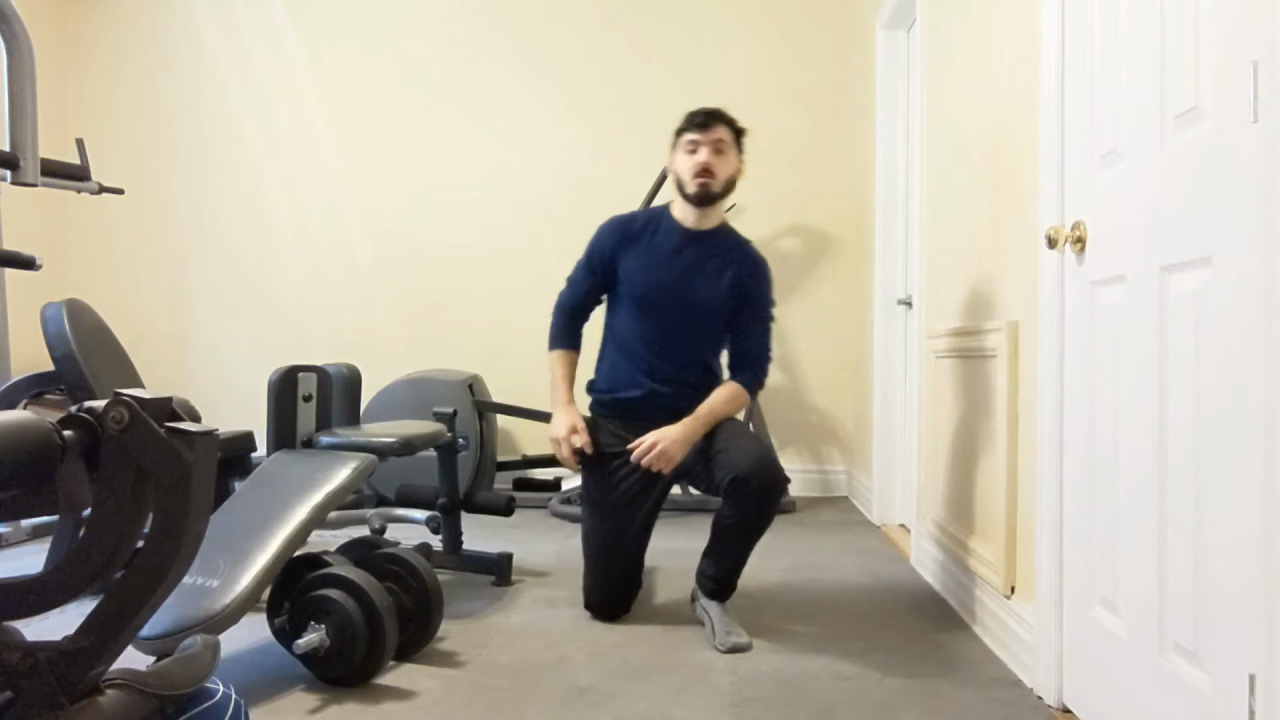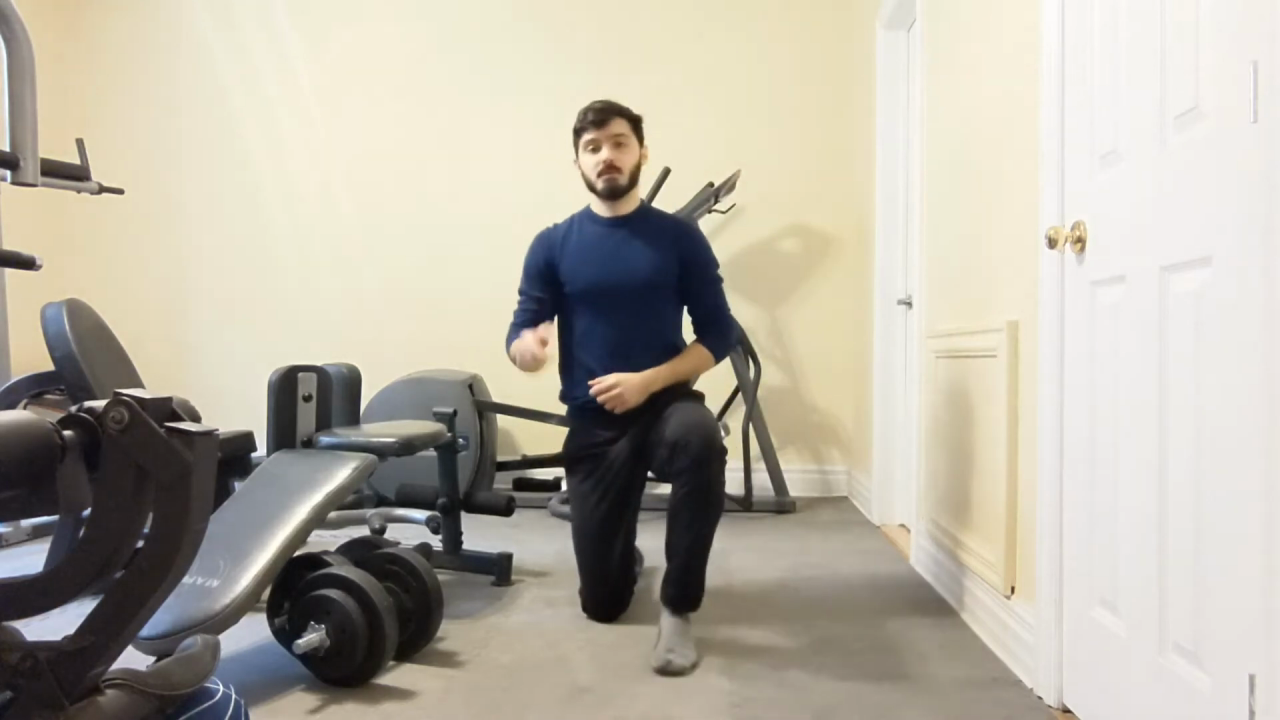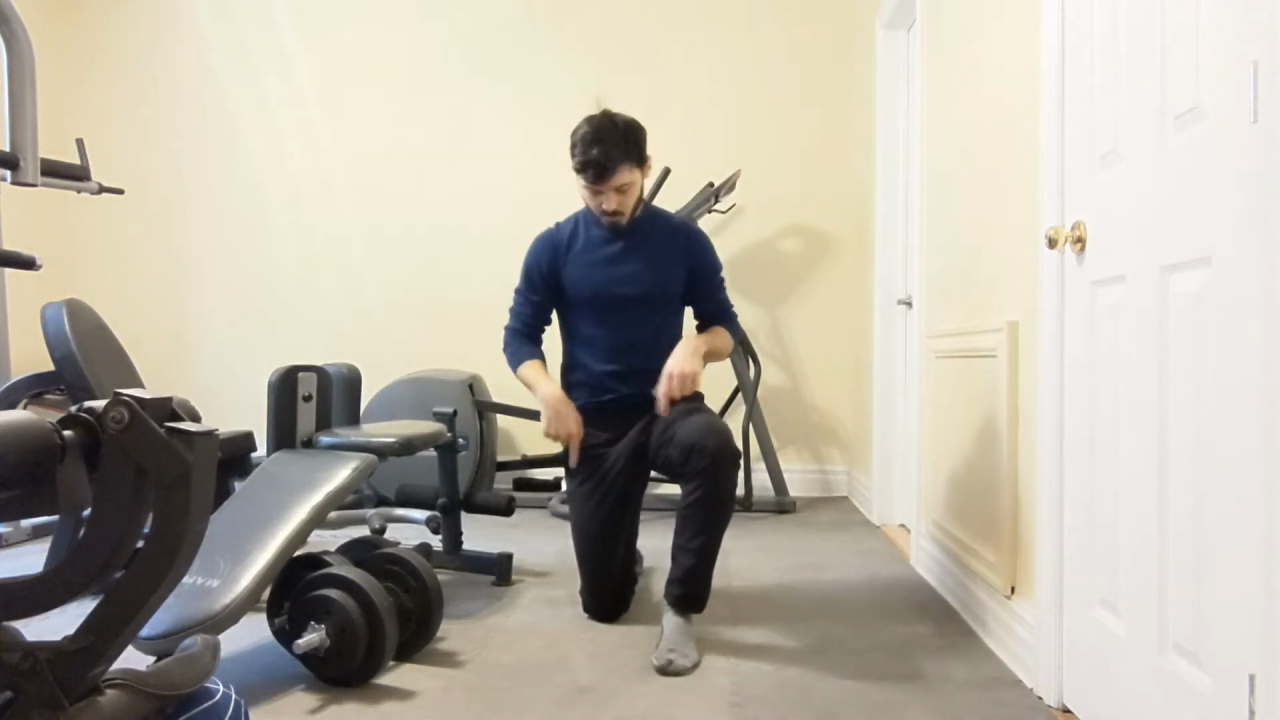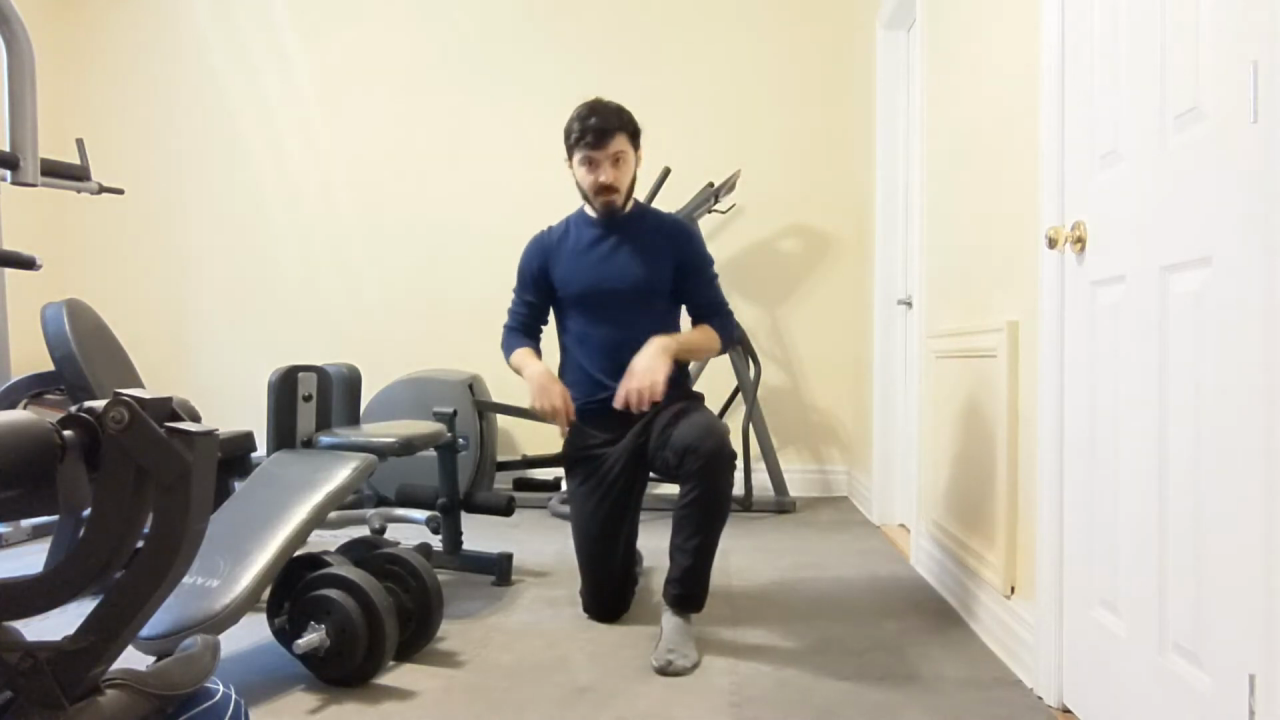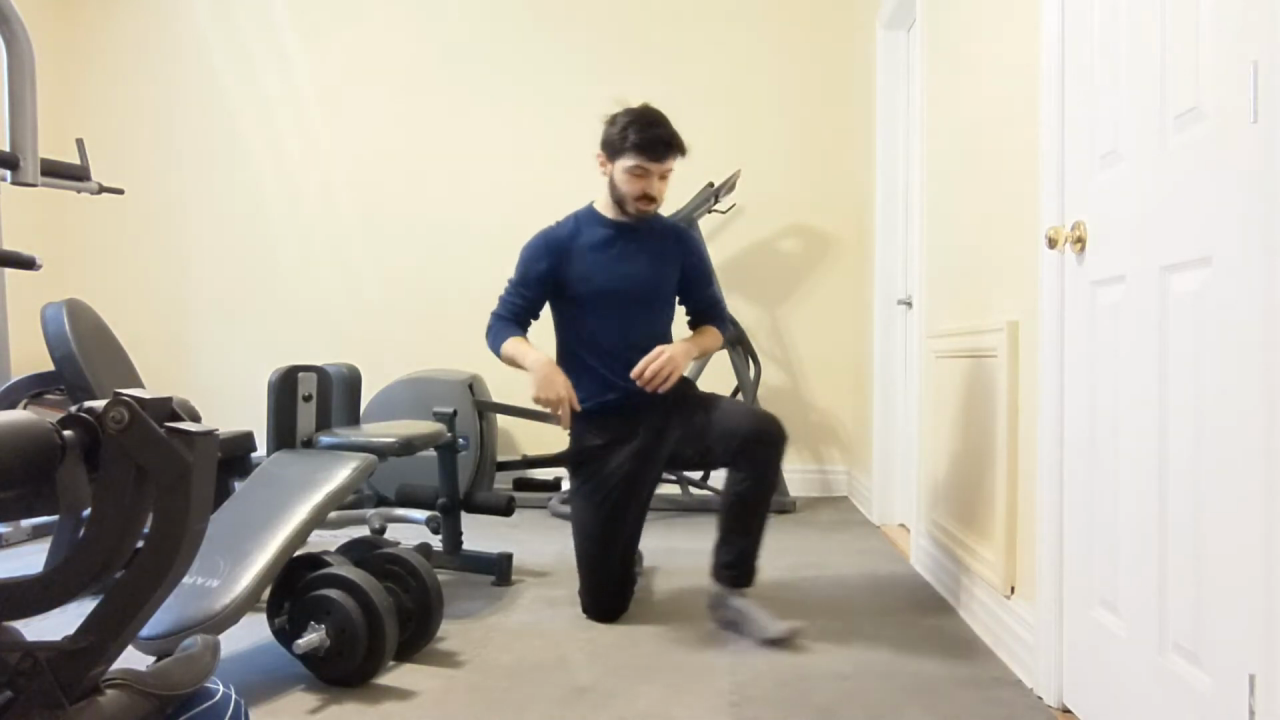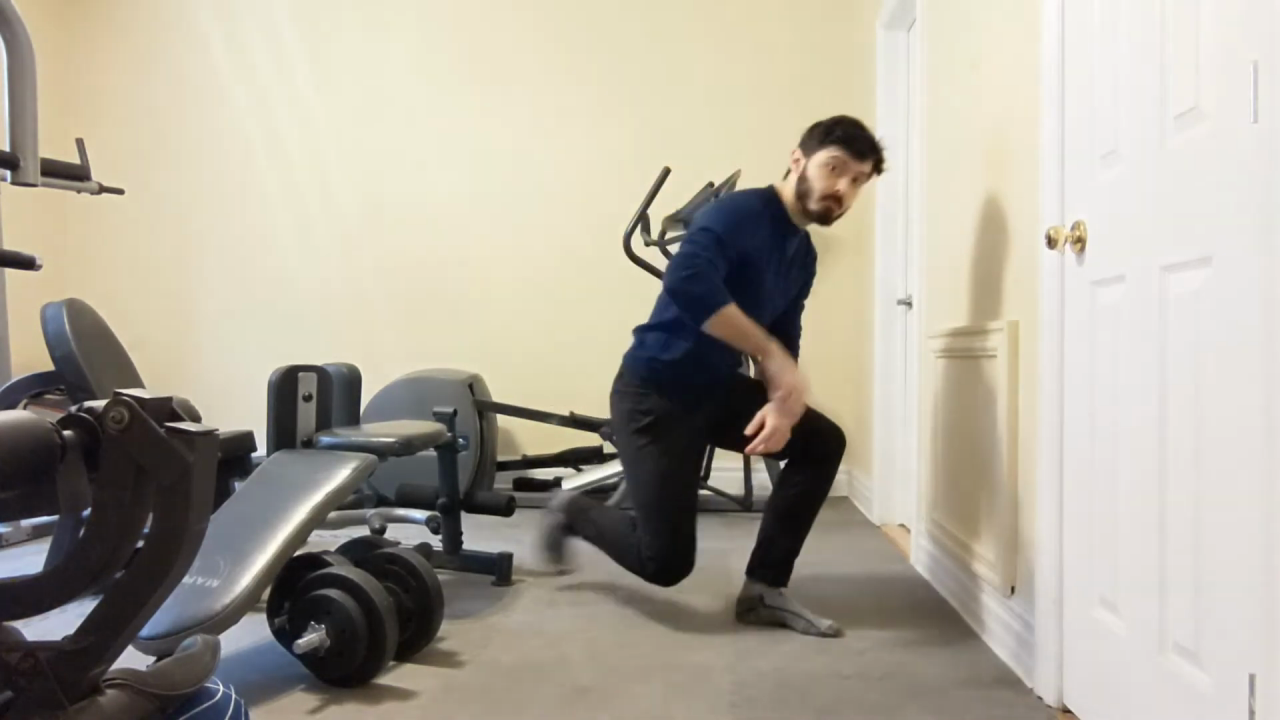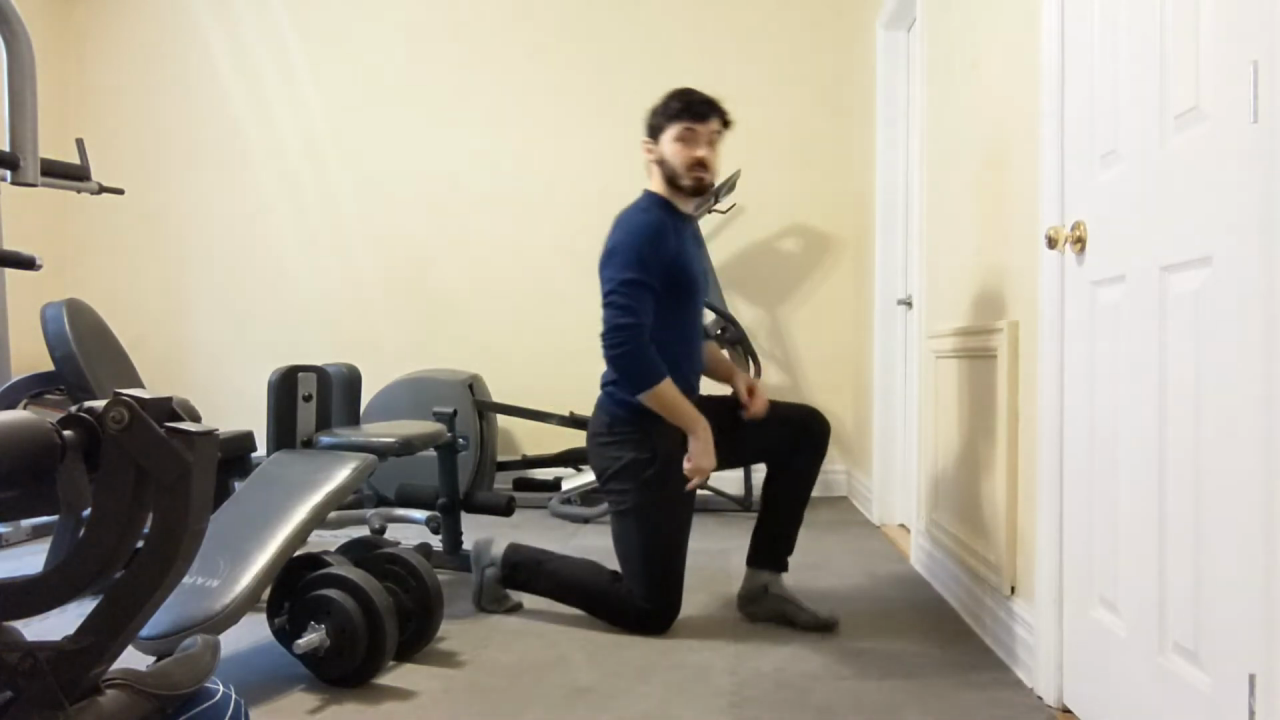
dt=0.7s
person 1, frame 1
left shoulder: (745, 265)
right shoulder: (622, 235)
left elbow: (749, 372)
right elbow: (567, 317)
left wrist: (688, 432)
right wrist: (563, 408)
left hip: (698, 419)
right hip: (616, 423)
left knee: (761, 474)
right knee: (606, 602)
left ankle: (711, 594)
right ankle: (626, 548)
person 1, frame 2
left shoulder: (680, 238)
right shoulder: (553, 245)
left elbow: (718, 335)
right elbow: (521, 333)
left wrist: (648, 381)
right wrist: (528, 344)
left hip: (664, 400)
right hip: (593, 422)
left knee: (700, 443)
right knee: (601, 603)
left ankle: (677, 610)
right ankle: (628, 556)
person 1, frame 3
left shoulder: (684, 241)
right shoulder: (553, 248)
left elbow: (725, 326)
right elbow: (520, 335)
left wrist: (696, 347)
right wrist: (548, 393)
left hip: (666, 408)
right hip: (595, 424)
left knee: (716, 447)
right knee: (603, 602)
left ankle: (680, 609)
right ankle: (626, 559)
person 1, frame 4
left shoulder: (675, 236)
right shoulder: (548, 249)
left elbow: (719, 326)
right elbow: (518, 330)
left wrist: (666, 345)
right wrist: (536, 372)
left hip: (663, 409)
right hip: (592, 425)
left knee: (711, 448)
right knee: (603, 603)
left ankle: (679, 609)
right ankle: (628, 557)
person 1, frame 5
left shoulder: (678, 242)
right shoulder: (555, 246)
left elbow: (715, 322)
right elbow: (502, 327)
left wrist: (686, 349)
right wrist: (539, 362)
left hip: (670, 407)
right hip: (600, 427)
left knee: (759, 432)
right knee: (603, 604)
left ankle: (730, 591)
right ankle: (621, 553)
person 1, frame 6
left shoulder: (803, 254)
right shoulder: (740, 213)
left elbow: (786, 340)
right elbow: (689, 281)
left wrist: (784, 403)
right wrist: (773, 362)
left hip: (715, 385)
right hip: (656, 389)
left knee: (822, 442)
right knee: (667, 559)
left ankle: (762, 591)
right ankle: (576, 512)
person 1, frame 7
left shoulder: (683, 228)
right shoulder: (642, 228)
right elbow: (626, 348)
left wrist: (735, 377)
right wrist: (698, 429)
left hip: (676, 418)
right hip: (637, 434)
left knee: (805, 428)
right knee: (650, 610)
left ankle: (763, 583)
right ankle: (505, 562)
